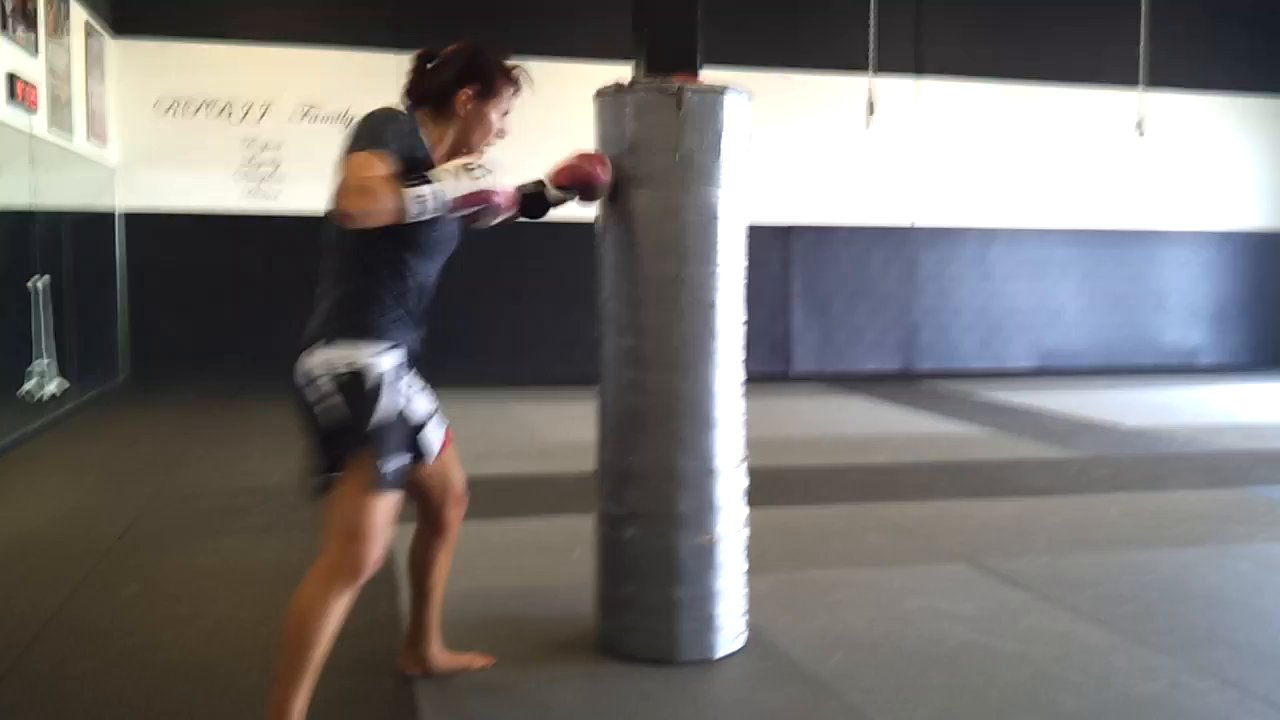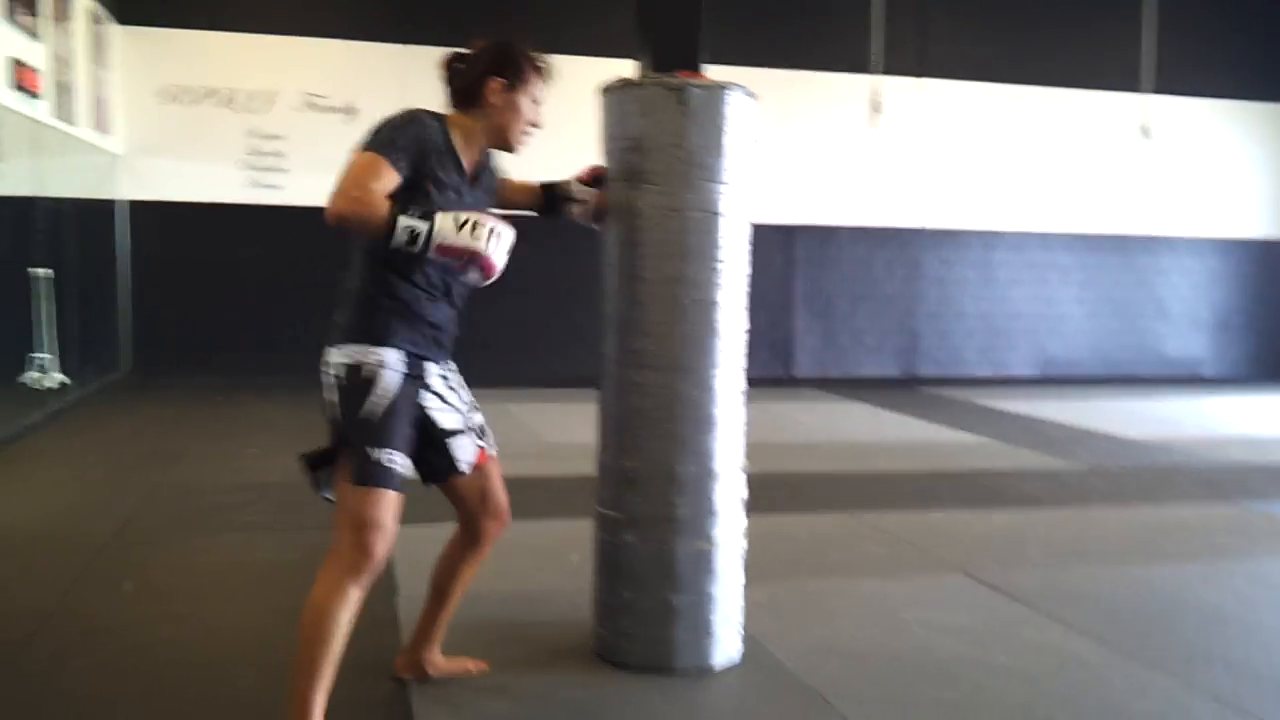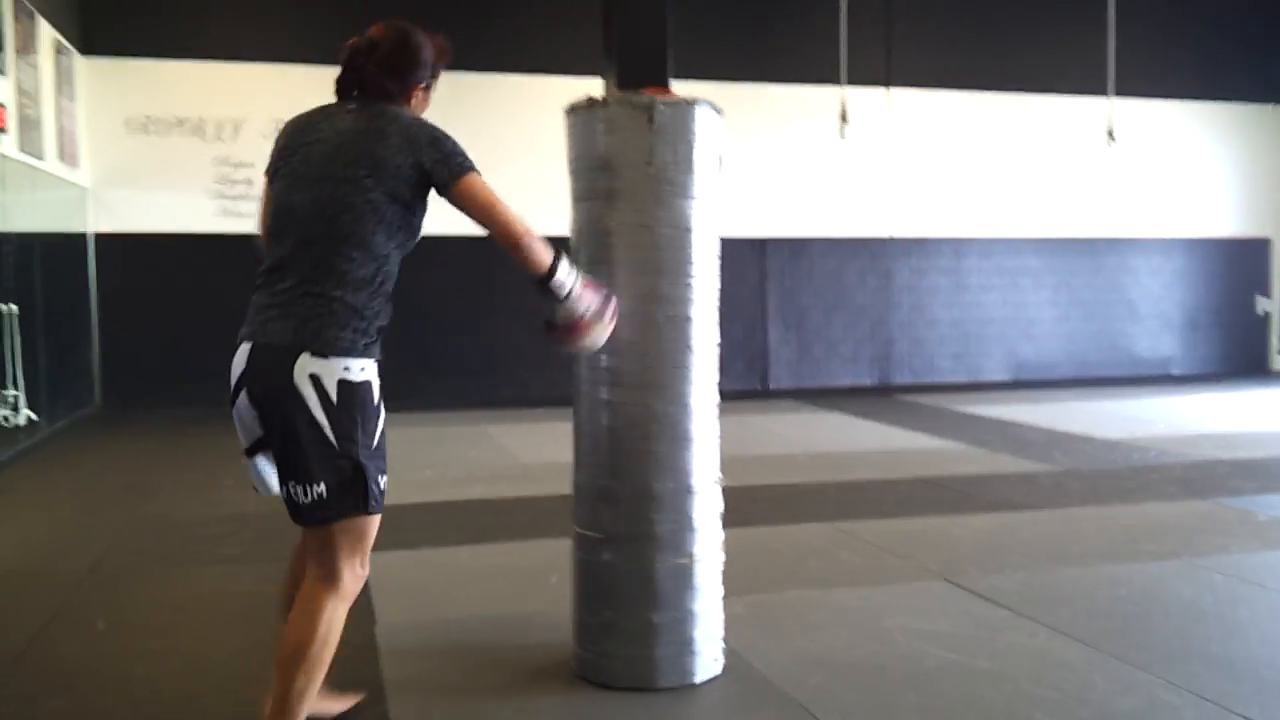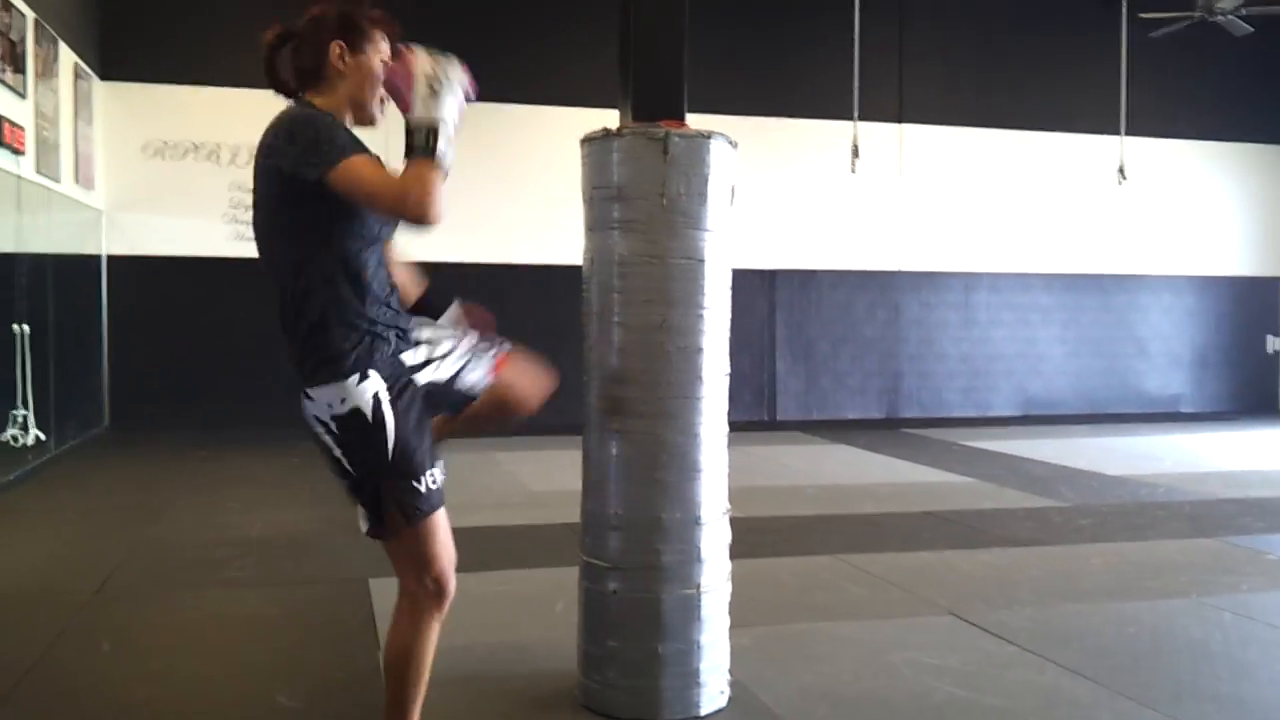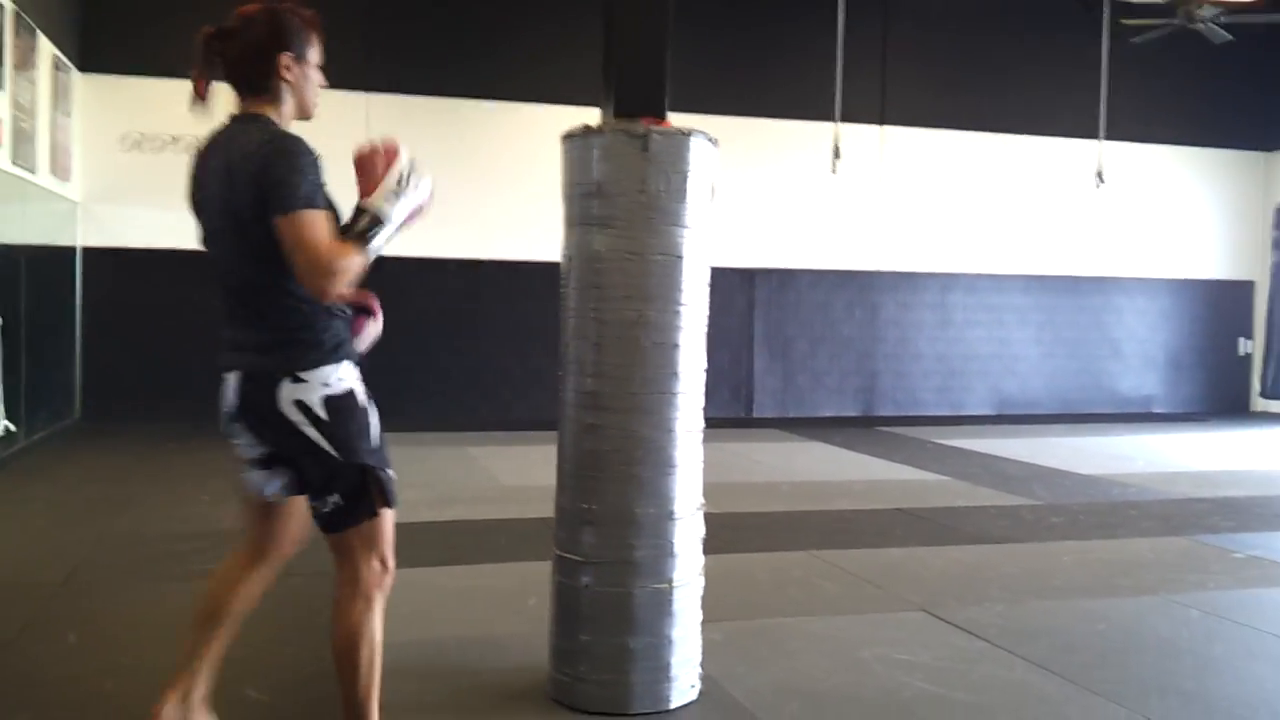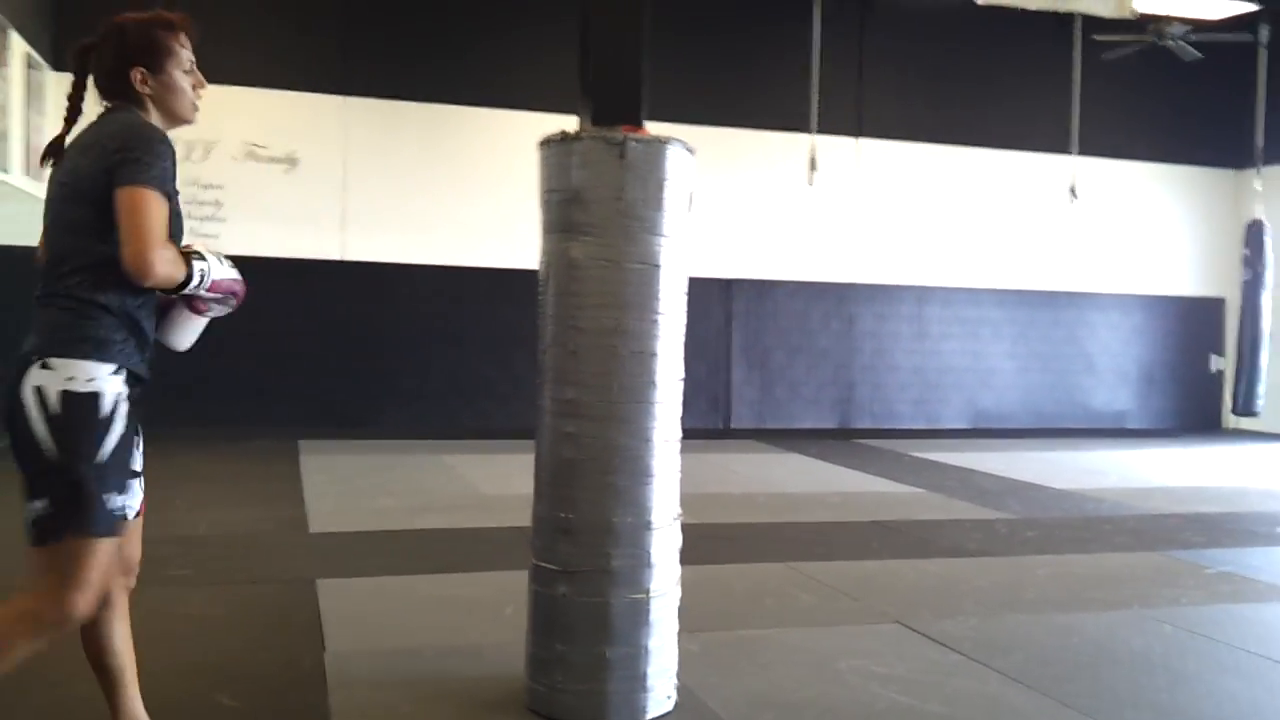
dt=0.5s
person 1, frame 1
left shoulder: (441, 152)
right shoulder: (384, 129)
left elbow: (497, 203)
right elbow: (356, 210)
left wrist: (546, 190)
right wrist: (449, 191)
left hip: (388, 365)
right hip: (351, 363)
left knee: (446, 499)
right knee: (355, 551)
left ankle: (425, 648)
person 1, frame 2
left shoulder: (476, 161)
right shoulder: (415, 132)
left elbow: (510, 194)
right elbow: (346, 205)
left wrist: (563, 196)
right wrist: (435, 230)
left hip: (429, 366)
right hip: (374, 360)
left knee: (488, 516)
right knee: (360, 553)
left ankle: (421, 653)
person 1, frame 3
left shoulder: (298, 131)
right shoulder: (414, 138)
right elbow: (517, 236)
right wrist: (578, 295)
left hip: (254, 361)
right hip: (330, 367)
left knee: (322, 536)
right knee: (338, 572)
person 1, frame 4
left shoulder: (324, 140)
right shoulder: (303, 135)
right elbow: (421, 206)
left wrist: (442, 309)
right wrist: (432, 118)
left hip: (396, 342)
right hip: (355, 384)
left knee: (526, 386)
right knee: (433, 580)
person 1, frame 5
left shoulder: (215, 152)
right shoulder: (283, 155)
right elbow: (329, 279)
right wrist: (385, 210)
left hip: (246, 378)
right hip: (306, 382)
left knee: (272, 543)
right knee: (368, 567)
person 1, frame 6
left shoulder: (86, 149)
right shoulder: (144, 142)
right elbow: (145, 261)
left wrist: (175, 295)
right wrist: (202, 270)
left hip: (63, 378)
right hip: (84, 381)
left knee: (114, 574)
right knee: (66, 597)
